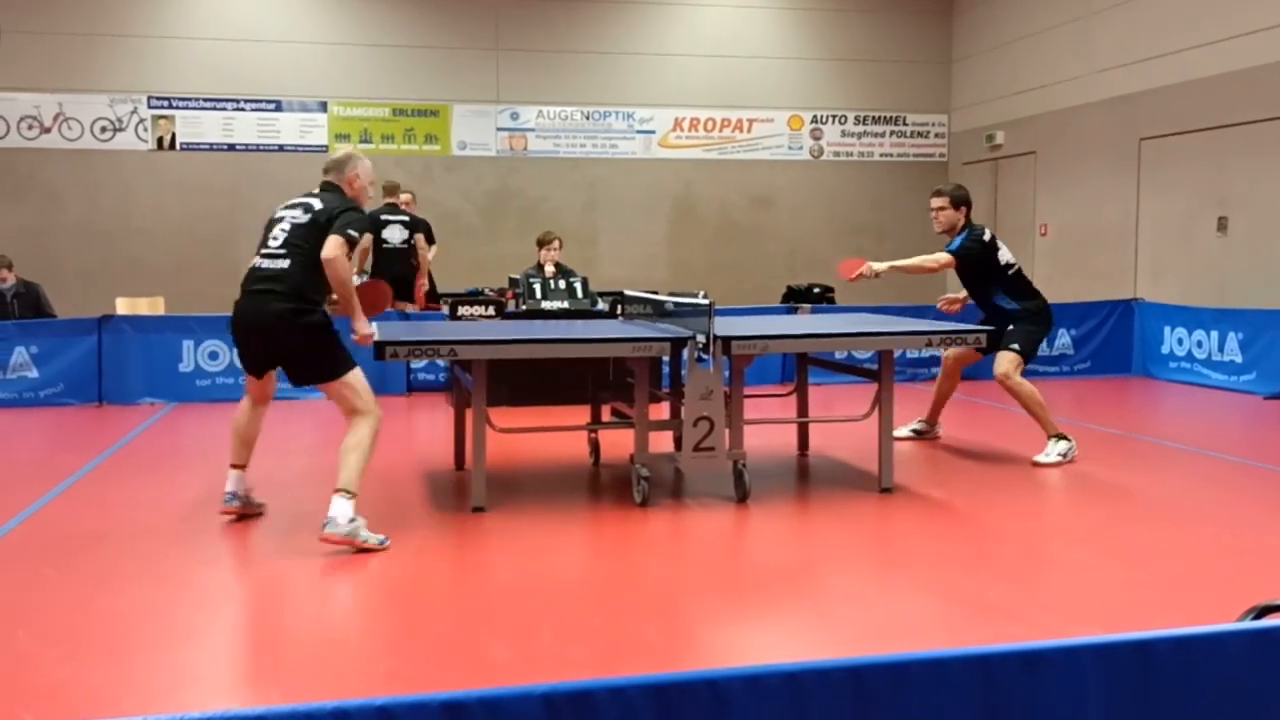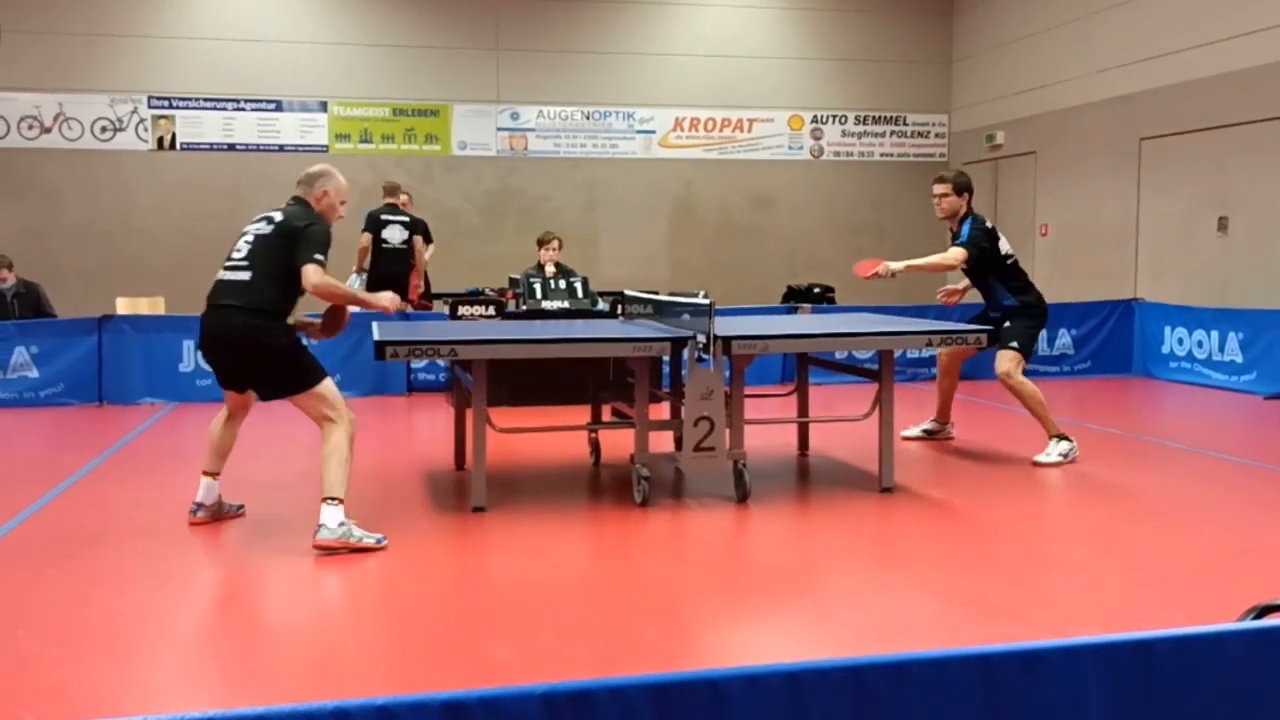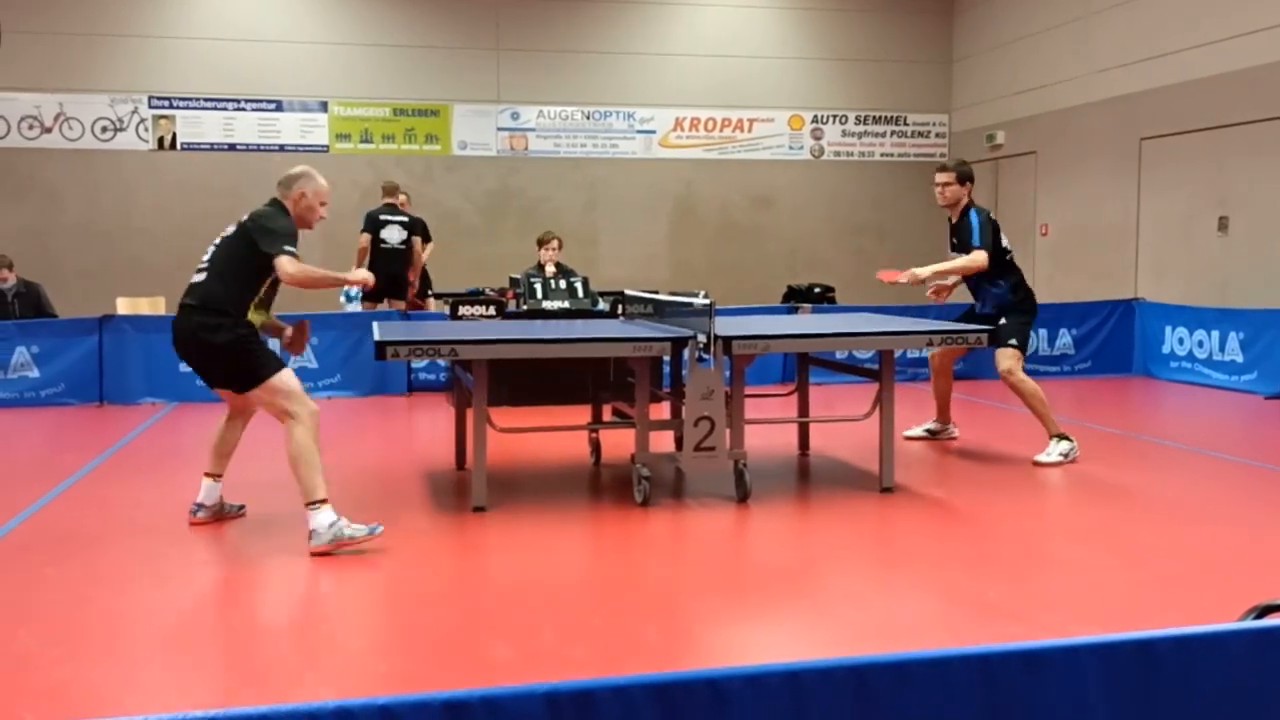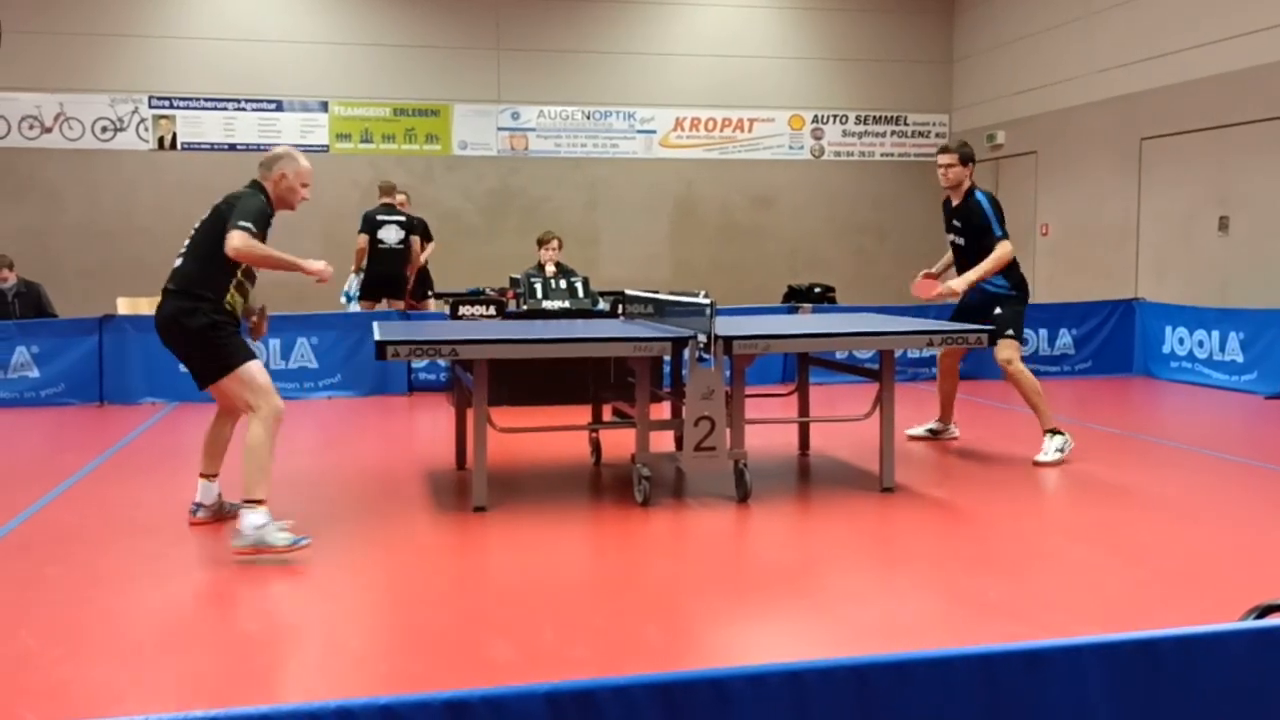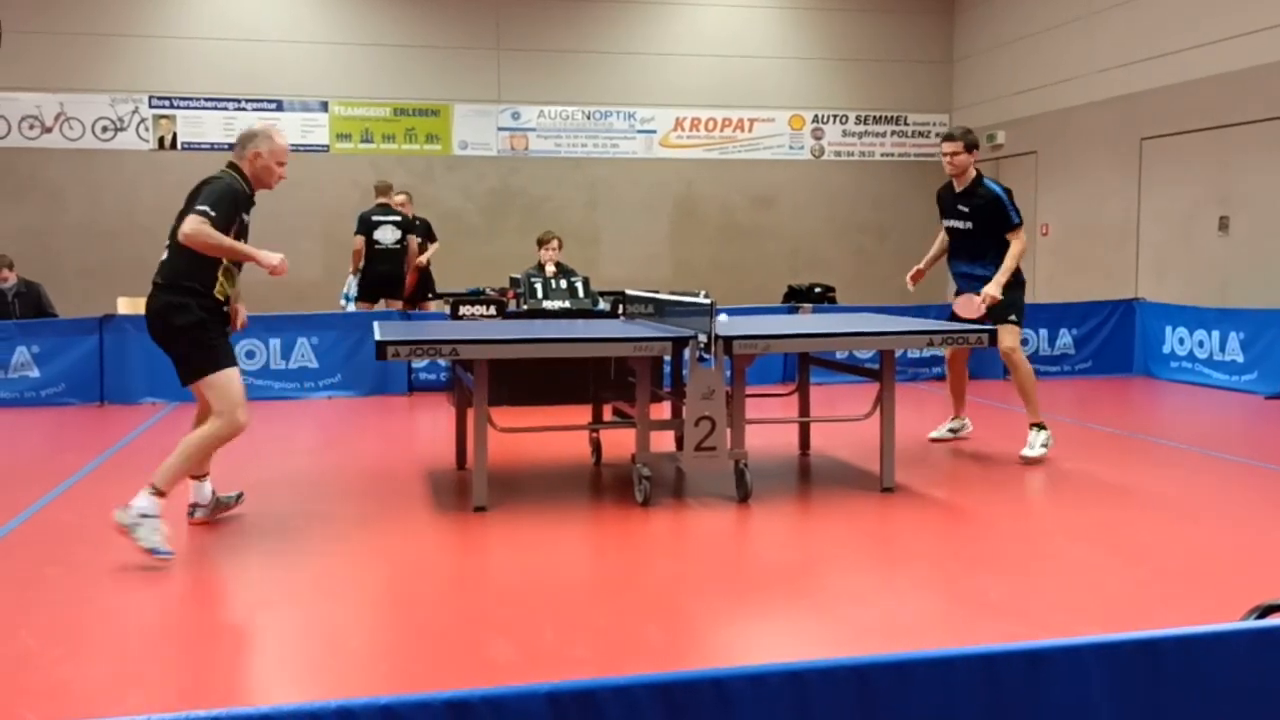
dt=0.1s
person 1, frame 1
left shoulder: (294, 207)
right shoulder: (349, 211)
right elbow: (331, 256)
left wrist: (338, 304)
right wrist: (357, 315)
left hip: (249, 314)
right hip: (293, 320)
left knee: (256, 397)
right knee: (364, 412)
left ankle: (236, 492)
right ankle: (341, 517)
person 1, frame 2
left shoulder: (268, 222)
right shoulder: (311, 223)
right elbow: (313, 282)
left wrist: (294, 323)
right wrist: (371, 300)
left hip: (215, 328)
right hip: (258, 330)
left knee: (236, 408)
right knee: (338, 419)
left ankle: (207, 500)
right ankle: (333, 522)
person 1, frame 3
left shoulder: (259, 225)
right shoulder: (277, 224)
right elbow: (290, 272)
left wrist: (278, 331)
right wrist: (349, 278)
left hip: (198, 329)
right hip: (218, 334)
left knee: (243, 405)
right knee: (301, 414)
left ankle: (207, 500)
right ankle: (323, 522)
person 1, frame 4
left shoulder: (241, 205)
right shoulder: (251, 204)
right elbow: (236, 247)
left wrist: (250, 315)
right wrist: (304, 266)
left hip: (189, 316)
right hip: (195, 318)
left knee: (233, 403)
right knee: (267, 409)
left ankle: (207, 500)
right ankle: (254, 522)
person 1, frame 5
left shoulder: (234, 195)
right shoulder: (225, 189)
right elbow: (190, 233)
left wrist: (233, 305)
right wrist: (256, 254)
left hip: (195, 313)
right hip: (185, 314)
left knee: (213, 407)
right knee: (230, 420)
left ankle: (202, 499)
right ankle: (144, 508)
person 2, frame 1
left shoulder: (970, 240)
right shoulder: (965, 239)
left elbow: (937, 262)
left wrist: (887, 266)
right wrist: (964, 297)
left hip: (1028, 316)
right hip: (1002, 315)
left knee: (1005, 372)
right knee: (952, 359)
left ankle: (1060, 440)
right ankle: (929, 423)
person 2, frame 2
left shoulder: (973, 228)
right shoulder: (963, 229)
left elbow: (952, 260)
left wrist: (903, 265)
right wrist: (964, 287)
left hip: (1024, 312)
right hip: (998, 311)
left knee: (1006, 371)
right knee: (947, 355)
left ankle: (1061, 439)
right ankle: (941, 423)
person 2, frame 3
left shoulder: (975, 219)
right shoulder: (956, 221)
left elbow: (980, 261)
left wrist: (929, 270)
right wrist: (948, 281)
left hip: (1012, 306)
right hip: (984, 307)
left knee: (1008, 370)
right knee: (939, 357)
left ankle: (1062, 440)
right ankle: (943, 424)
person 2, frame 4
left shoulder: (981, 203)
right shoulder: (949, 206)
left elbow: (1005, 251)
left wrist: (967, 278)
right wrist: (938, 270)
left hip: (1004, 295)
right hip: (976, 297)
left knee: (1007, 359)
right knee: (946, 356)
left ankle: (1055, 435)
right ankle: (944, 423)
person 2, frame 5
left shoulder: (993, 193)
right shoulder: (944, 195)
left elbow: (1018, 240)
left wrist: (998, 282)
right wrist: (924, 265)
left hip: (1000, 287)
right hip: (968, 288)
left knee: (1009, 348)
right knee: (954, 357)
left ankle: (1038, 429)
right ankle: (959, 420)
